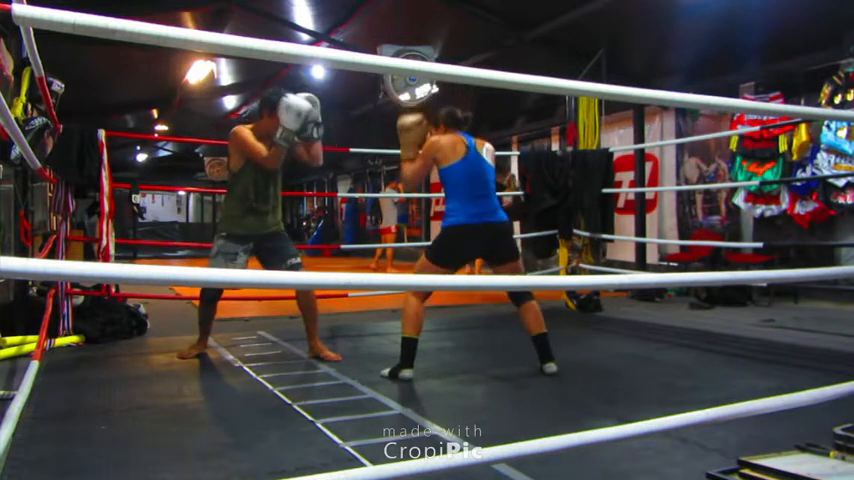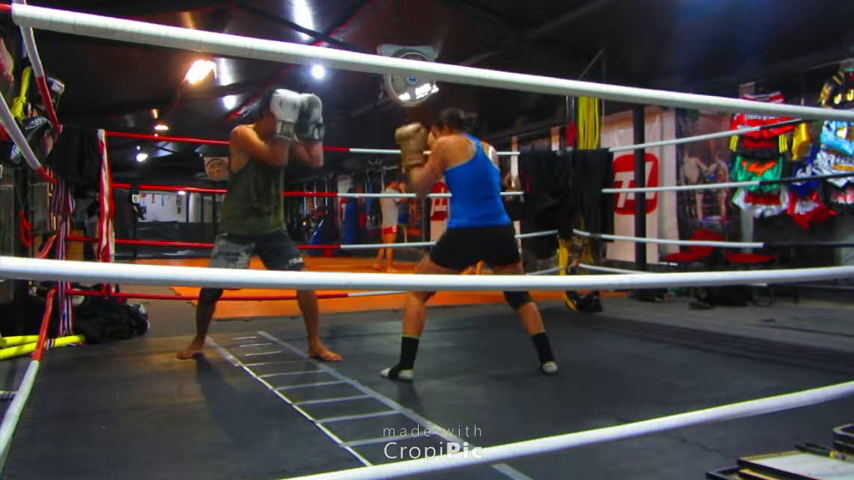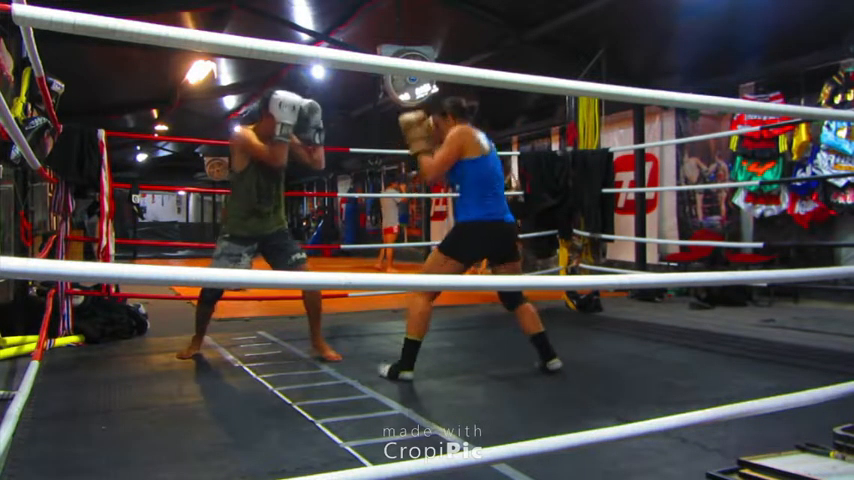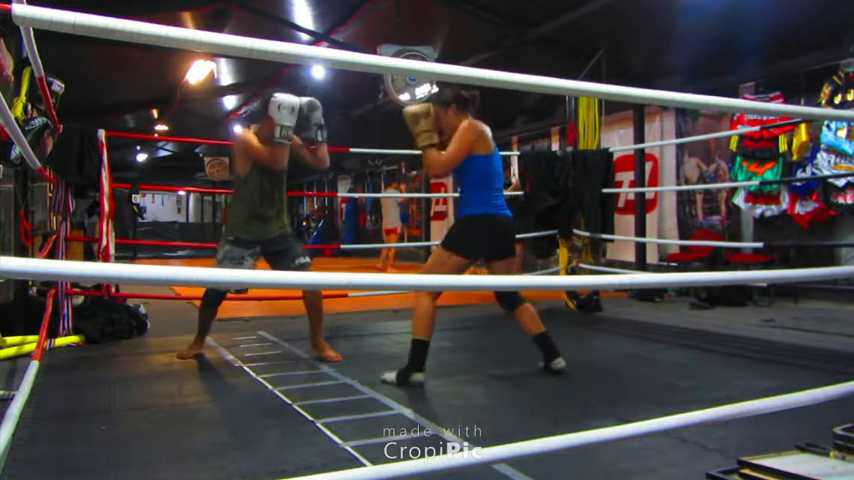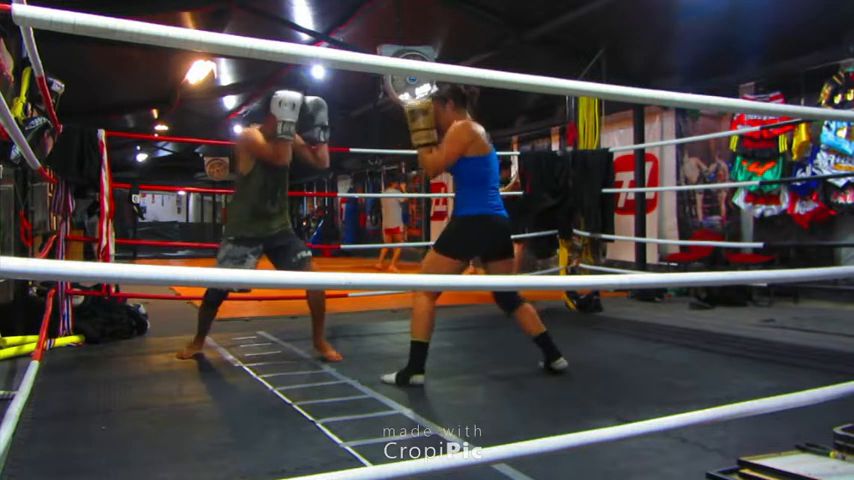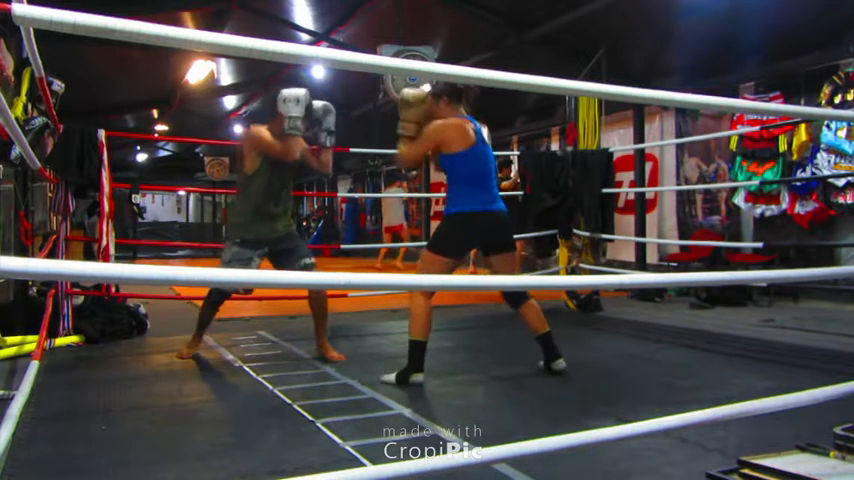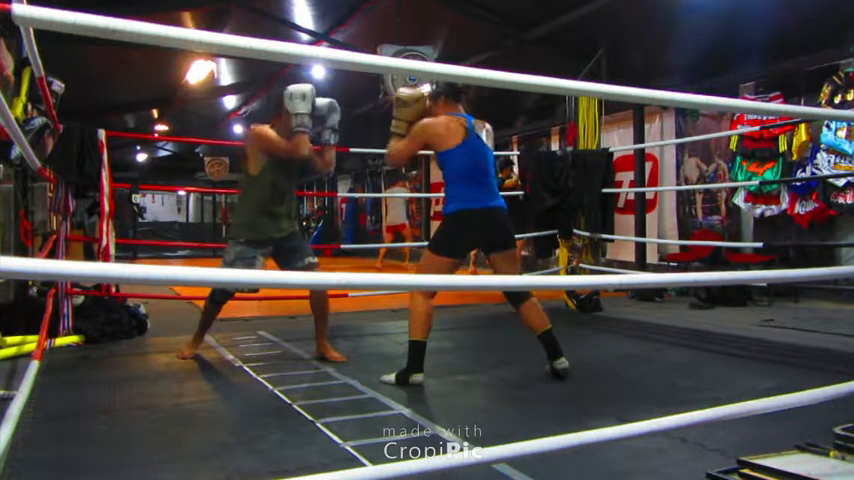
dt=0.1s
person 1, frame 1
left shoulder: (440, 144)
right shoulder: (485, 147)
left elbow: (409, 181)
left wrist: (410, 149)
left hip: (460, 232)
right hip: (497, 229)
left knee: (415, 294)
right knee: (522, 294)
left ankle: (405, 365)
right ankle: (547, 359)
person 1, frame 2
left shoulder: (446, 145)
right shoulder: (488, 149)
left elbow: (419, 187)
left wrist: (412, 155)
left hip: (464, 234)
right hip: (500, 232)
left knee: (416, 294)
right knee: (519, 296)
left ankle: (405, 365)
right ankle: (547, 358)
person 1, frame 3
left shoulder: (462, 134)
right shoulder: (483, 141)
left elbow: (431, 174)
left wrist: (418, 143)
right wrist: (427, 143)
left hip: (474, 228)
right hip: (504, 227)
left knee: (422, 291)
right knee: (514, 297)
left ankle: (404, 366)
right ankle: (549, 356)
person 1, frame 4
left shoulder: (470, 128)
right shoulder: (481, 133)
left elbow: (439, 168)
right elbow: (453, 169)
left wrist: (424, 136)
right wrist: (433, 137)
left hip: (475, 224)
right hip: (501, 223)
left knee: (427, 291)
right knee: (511, 297)
left ankle: (414, 368)
right ankle: (553, 356)
person 1, frame 5
left shoulder: (460, 130)
right shoulder: (479, 132)
left elbow: (432, 169)
right elbow: (456, 165)
left wrist: (422, 134)
right wrist: (433, 129)
left hip: (469, 223)
right hip: (498, 224)
left knee: (424, 292)
right knee: (508, 297)
left ankle: (414, 370)
right ankle: (553, 356)
person 1, frame 6
left shoulder: (442, 128)
right shoulder: (480, 127)
left elbow: (404, 161)
left wrist: (408, 124)
left hip: (462, 220)
right hip: (496, 218)
left knee: (420, 291)
right knee: (516, 292)
left ankle: (414, 369)
right ankle: (553, 356)
person 1, frame 7
left shoulder: (432, 126)
left elbow: (394, 158)
left wrist: (401, 121)
left hip: (461, 219)
right hip: (496, 217)
left knee: (421, 291)
right knee: (518, 291)
left ankle: (414, 369)
right ankle: (556, 357)
person 2, frame 1
left shoulder: (282, 136)
right shoulder: (240, 134)
left elbow: (315, 161)
right elbow: (271, 162)
left wrist: (313, 124)
right wrist: (289, 128)
left hip: (270, 226)
right hip: (236, 227)
right knee: (212, 287)
left ankle: (315, 344)
right ankle: (202, 340)
person 2, frame 2
left shoulder: (284, 135)
right shoulder: (242, 134)
left elbow: (316, 161)
right elbow: (276, 159)
left wrist: (314, 124)
right wrist: (287, 122)
left hip: (272, 226)
right hip: (238, 227)
right knee: (211, 287)
left ankle: (315, 344)
right ankle: (199, 340)
person 2, frame 3
left shoulder: (285, 138)
right shoulder: (244, 136)
left elbow: (317, 164)
right elbow: (277, 160)
left wrist: (314, 128)
right wrist: (286, 124)
left hip: (275, 226)
right hip: (240, 228)
right knee: (213, 287)
left ankle: (318, 342)
right ankle: (197, 340)
person 2, frame 4
left shoulder: (287, 139)
right shoulder: (245, 139)
left elbow: (322, 163)
right elbow: (277, 163)
left wrist: (316, 126)
right wrist: (285, 126)
left hip: (277, 229)
right hip: (243, 231)
right knee: (216, 289)
left ankle: (318, 342)
right ankle: (199, 340)
person 2, frame 5
left shoulder: (290, 137)
right shoulder: (249, 136)
left elbow: (322, 162)
right elbow: (281, 158)
left wrist: (320, 126)
right wrist: (287, 122)
left hip: (279, 226)
right hip: (244, 229)
right knee: (218, 290)
left ankle: (320, 342)
right ankle: (198, 341)
person 2, frame 6
left shoulder: (292, 137)
right shoulder: (256, 134)
left elbow: (324, 168)
right elbow: (290, 155)
left wrist: (327, 130)
right wrist: (293, 119)
left hip: (282, 228)
right hip: (247, 231)
right knee: (221, 290)
left ankle: (323, 343)
right ankle: (196, 339)
person 2, frame 7
left shoulder: (297, 138)
right shoulder: (260, 134)
left elbow: (325, 167)
right elbow: (296, 152)
left wrist: (330, 129)
right wrist: (301, 116)
left hip: (285, 229)
right hip: (250, 230)
right knee: (224, 289)
left ankle: (323, 344)
right ankle: (197, 339)
